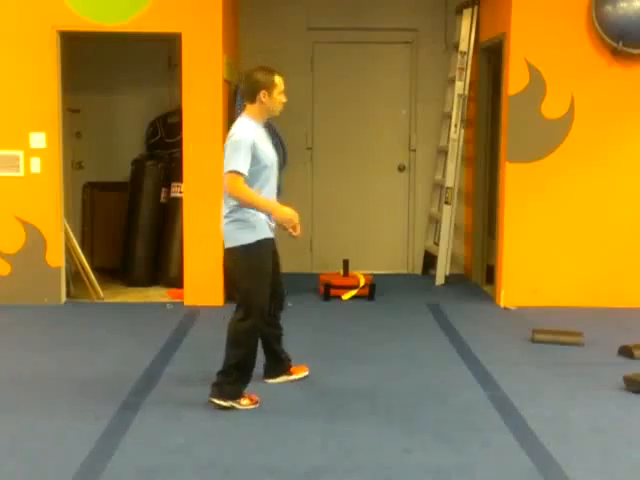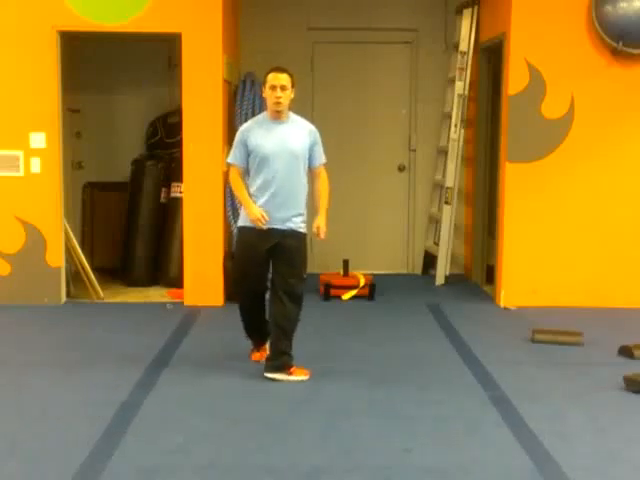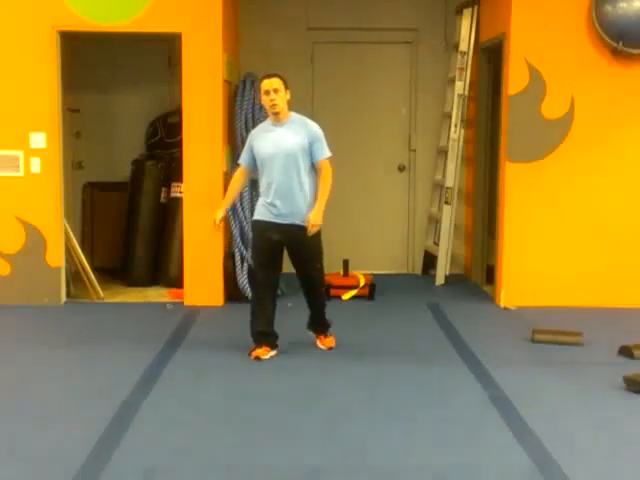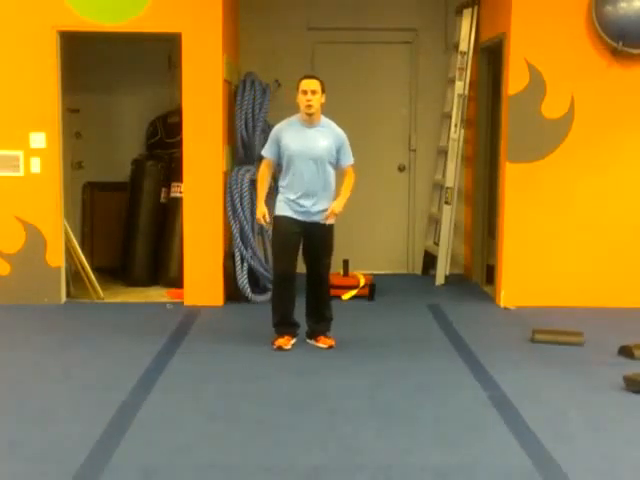
dt=0.5s
person 1, frame 1
left shoulder: (260, 131)
right shoulder: (244, 134)
right elbow: (233, 186)
left wrist: (284, 217)
right wrist: (274, 209)
left hip: (262, 233)
right hip: (246, 234)
left knee: (271, 301)
right knee: (252, 309)
left ankle: (277, 365)
right ankle: (228, 387)
person 1, frame 2
left shoulder: (307, 131)
right shoulder: (248, 131)
left elbow: (319, 176)
right elbow: (235, 175)
left wrist: (322, 214)
right wrist: (249, 206)
left hip: (293, 226)
right hip: (254, 225)
left knee: (289, 293)
right knee: (250, 288)
left ankle: (279, 362)
right ankle: (260, 339)
person 1, frame 3
left shoulder: (309, 129)
right shoulder: (256, 135)
left elbow: (325, 171)
right elbow: (242, 173)
left wrist: (318, 209)
right wrist: (224, 207)
left hip: (303, 220)
right hip: (267, 219)
left knee: (312, 278)
right knee: (262, 280)
left ankle: (320, 328)
right ankle: (264, 341)
person 1, frame 4
left shoulder: (335, 134)
right shoulder: (281, 130)
left elbow: (349, 173)
right elbow: (266, 167)
left wrist: (340, 201)
right wrist: (260, 202)
left hip: (320, 217)
right hip: (287, 213)
left knee: (319, 276)
right knee: (283, 273)
left ankle: (318, 331)
right ankle: (285, 330)
